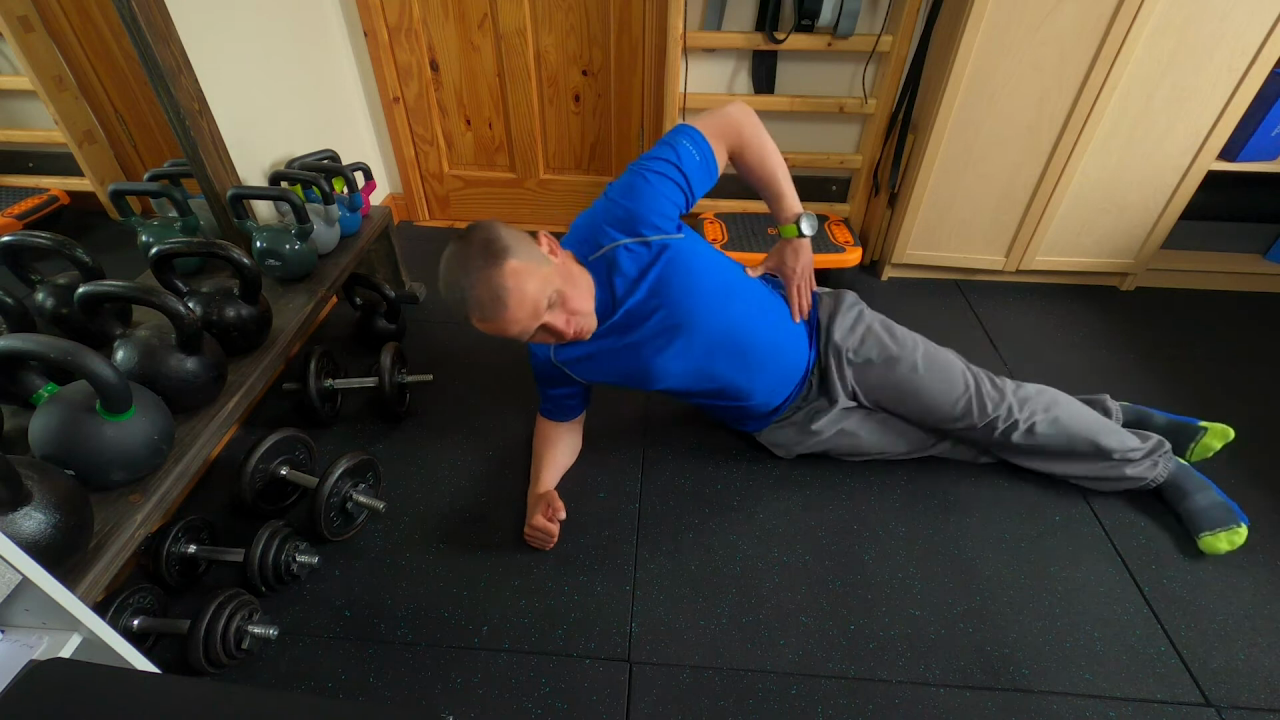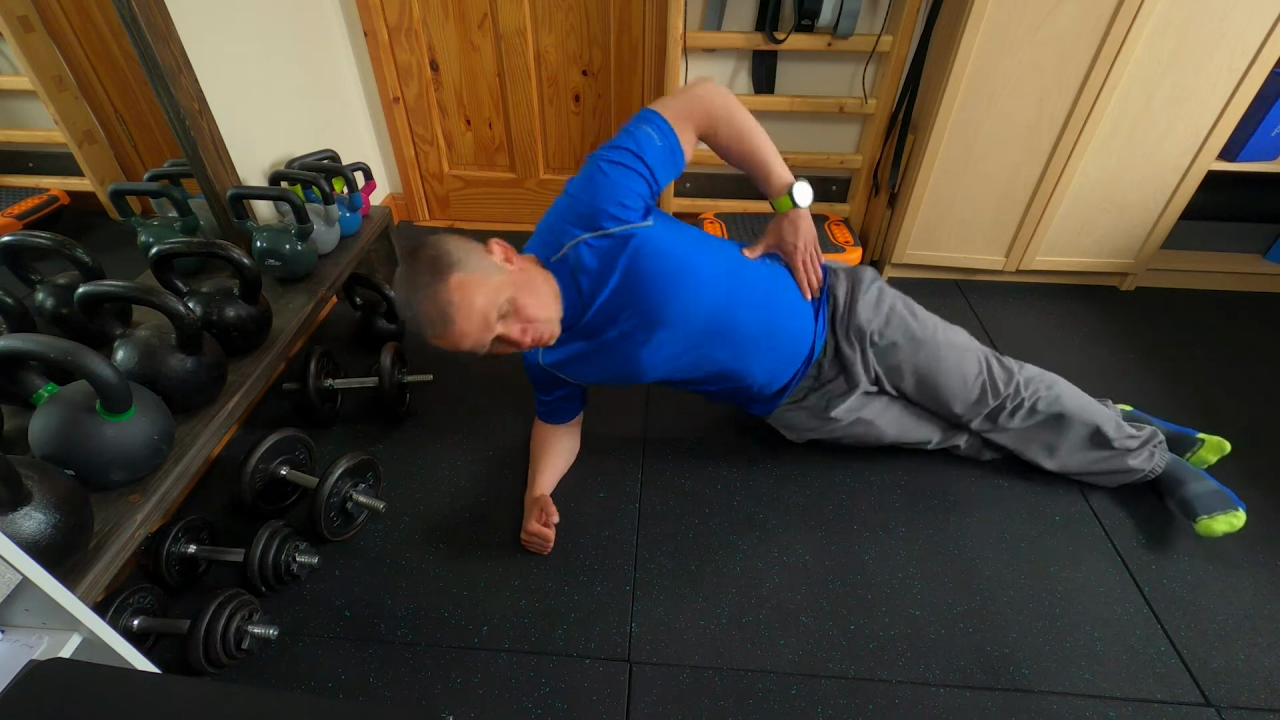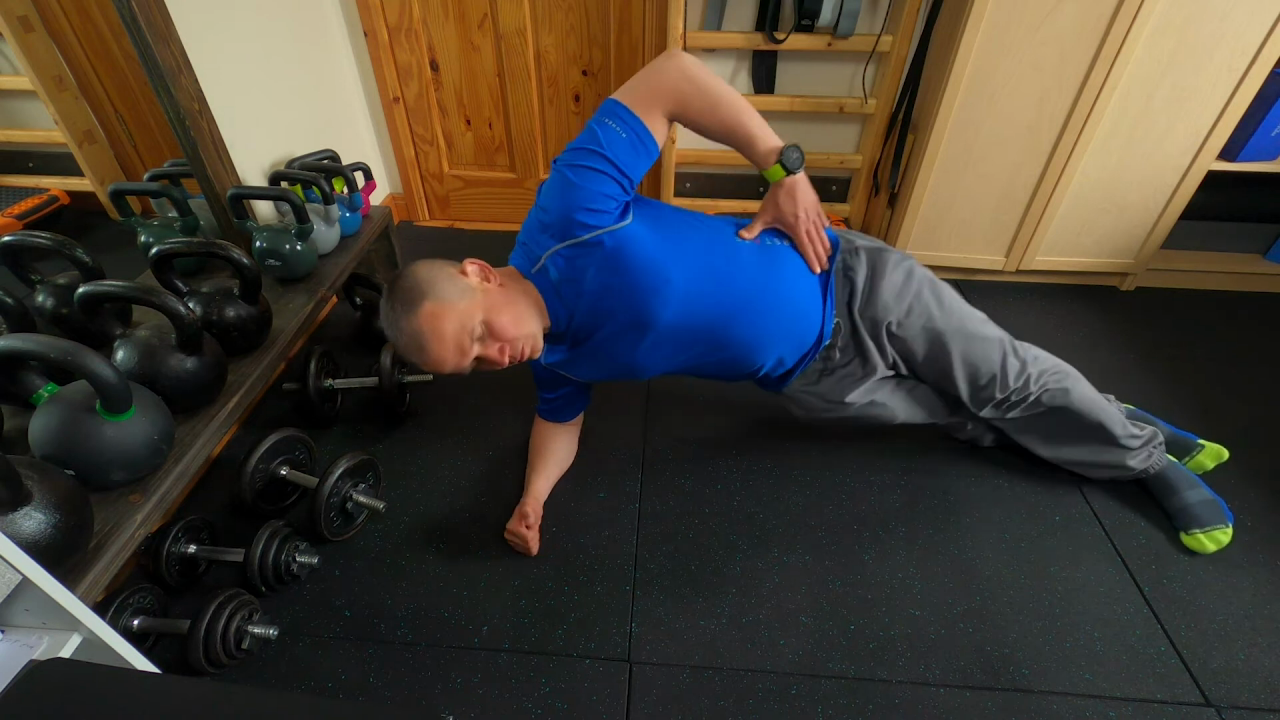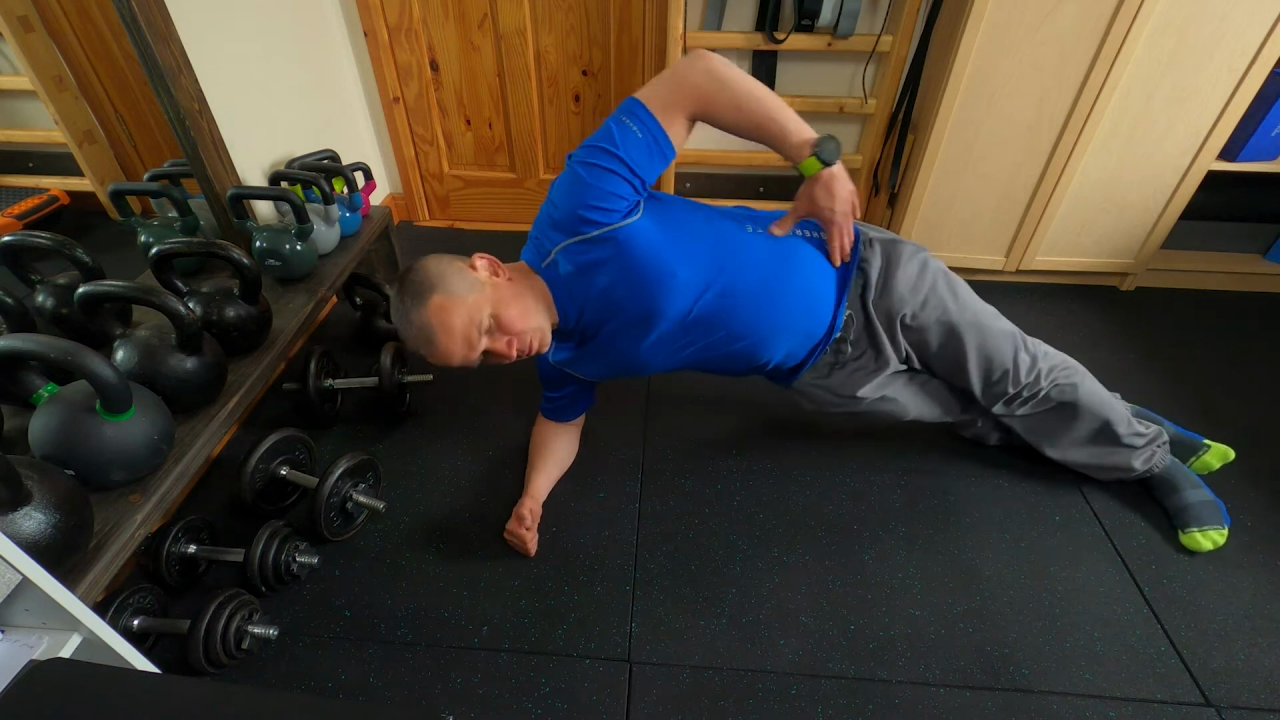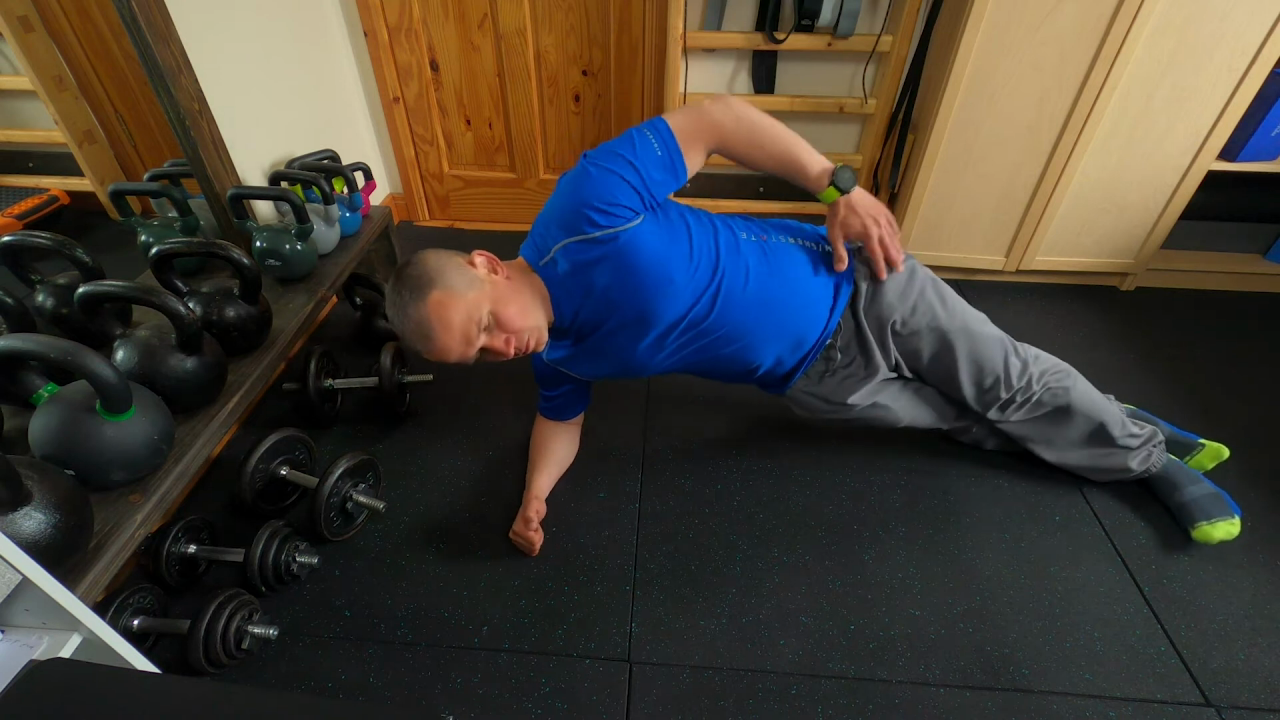
dt=0.2s
person 1, frame 1
left shoulder: (628, 218)
right shoulder: (555, 350)
left elbow: (733, 121)
right elbow: (561, 418)
left wrist: (795, 231)
right wrist: (541, 490)
left hip: (823, 334)
right hip: (788, 421)
left knee: (990, 407)
right knee: (970, 447)
left ankle: (1148, 459)
right ankle: (1118, 428)
person 1, frame 2
left shoulder: (593, 209)
right shoulder: (545, 352)
left elbow: (704, 102)
right elbow: (558, 421)
left wrist: (790, 202)
right wrist: (537, 495)
left hip: (836, 313)
right hip: (800, 402)
left knee: (996, 393)
right knee: (967, 437)
left ankle: (1147, 450)
right ankle: (1127, 443)
person 1, frame 3
left shoulder: (571, 209)
right shoulder: (553, 353)
left elbow: (672, 77)
right elbow: (558, 418)
left wrist: (784, 170)
right wrist: (531, 499)
left hip: (848, 288)
right hip: (816, 377)
left knee: (1010, 381)
right knee: (973, 420)
left ankle: (1148, 450)
right ankle: (1134, 458)
person 1, frame 4
left shoulder: (582, 207)
right shoulder: (561, 349)
left elbow: (695, 76)
right elbow: (561, 416)
left wrist: (819, 158)
right wrist: (531, 497)
left hip: (863, 282)
right hip: (827, 369)
left knee: (1021, 378)
right knee: (979, 418)
left ankle: (1149, 449)
right ankle: (1122, 437)
person 1, frame 5
left shoulder: (585, 209)
right shoulder: (554, 350)
left elbow: (713, 120)
right elbow: (560, 417)
left wrist: (840, 187)
right wrist: (533, 497)
left hip: (857, 293)
right hip: (818, 377)
left knee: (1010, 382)
right knee: (971, 421)
left ankle: (1147, 448)
right ankle: (1119, 446)
